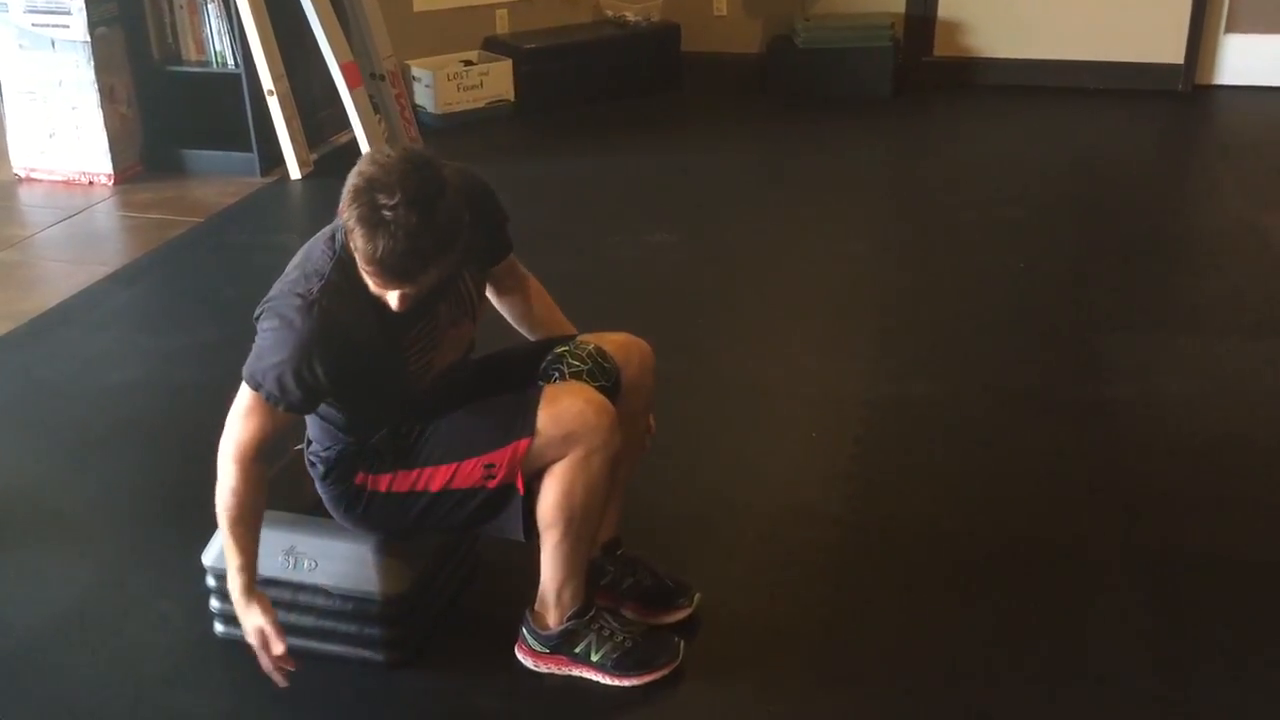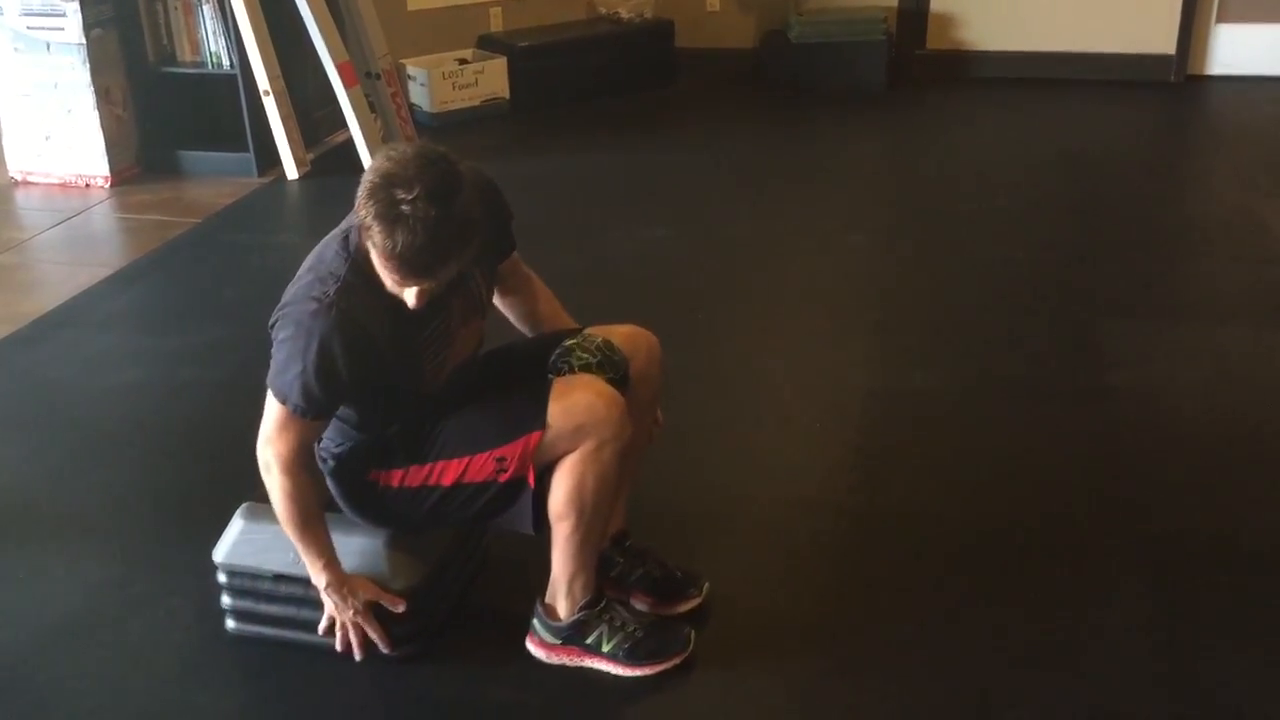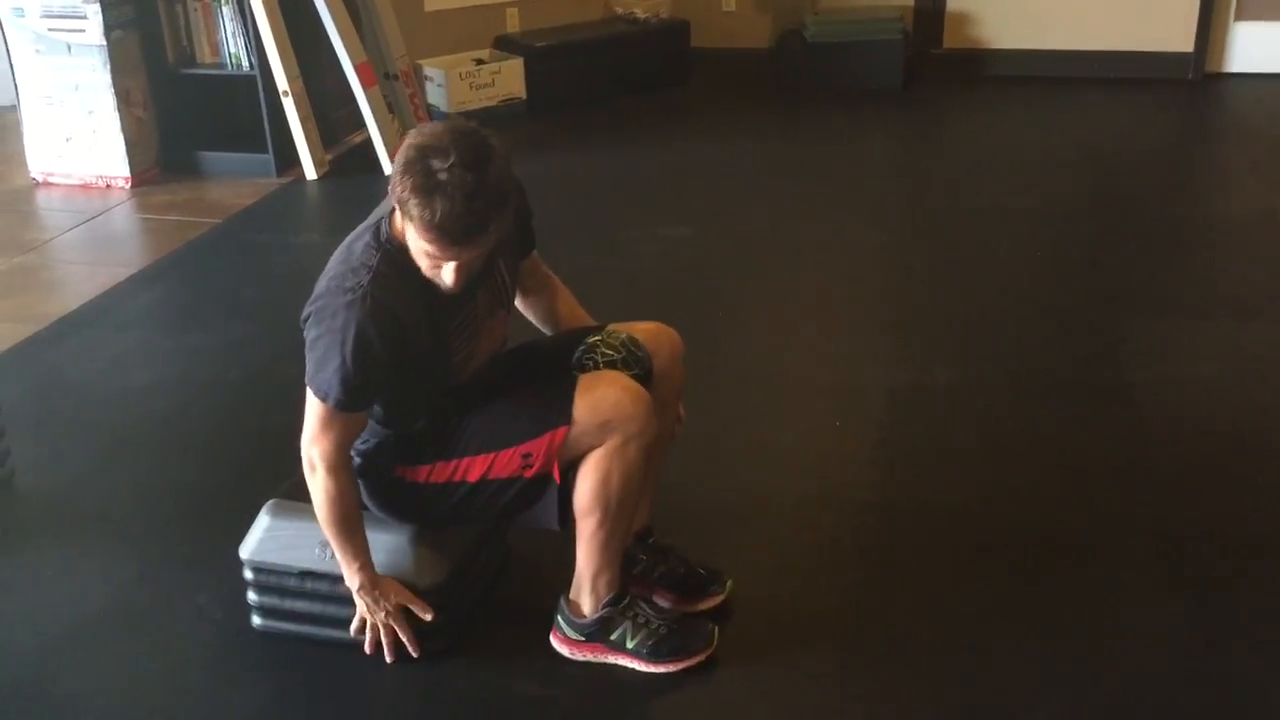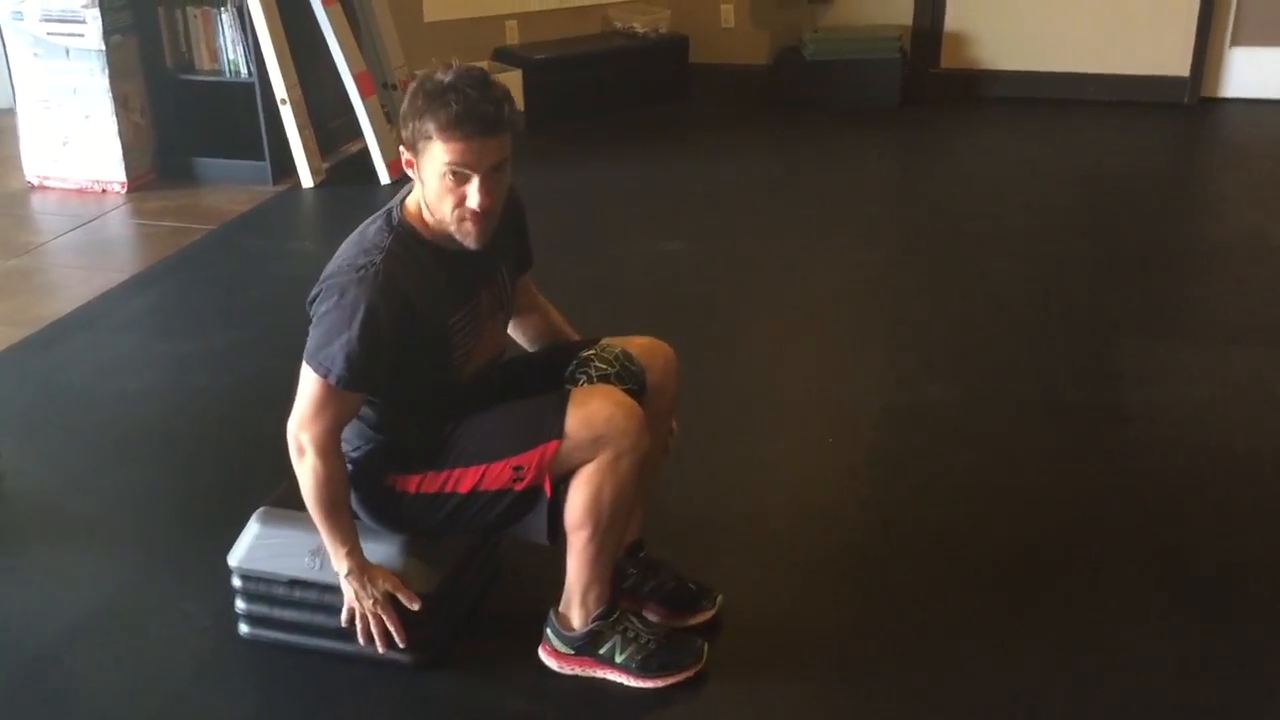
dt=0.4s
person 1, frame 1
left shoulder: (463, 198)
right shoulder: (310, 316)
left elbow: (511, 283)
right elbow: (242, 447)
left wrist: (585, 369)
right wrist: (245, 592)
left hip: (448, 389)
right hip: (371, 464)
left knee: (628, 360)
right knee: (585, 422)
left ankle: (596, 559)
right ankle: (556, 628)
person 1, frame 2
left shoulder: (472, 198)
right shoulder: (326, 316)
left elbow: (513, 282)
right elbow: (279, 452)
left wrist: (592, 364)
right wrist: (331, 581)
left hip: (455, 386)
right hip: (385, 459)
left knee: (635, 352)
right knee: (596, 415)
left ankle: (605, 549)
right ankle: (567, 618)
person 1, frame 3
left shoulder: (494, 210)
right shoulder: (360, 307)
left elbow: (533, 283)
right elbow: (323, 454)
left wrist: (609, 359)
right wrist: (364, 583)
left hip: (477, 385)
right hip: (411, 456)
left knee: (657, 348)
right knee: (622, 412)
left ankle: (629, 548)
right ankle: (591, 616)
person 1, frame 4
left shoulder: (497, 212)
right shoulder: (371, 285)
left elbow: (522, 306)
right elbow: (310, 437)
left wrist: (595, 373)
right wrist: (352, 568)
left hip: (473, 395)
right hip: (404, 463)
left knee: (650, 363)
right knee: (614, 425)
left ankle: (620, 560)
right ankle: (582, 629)
